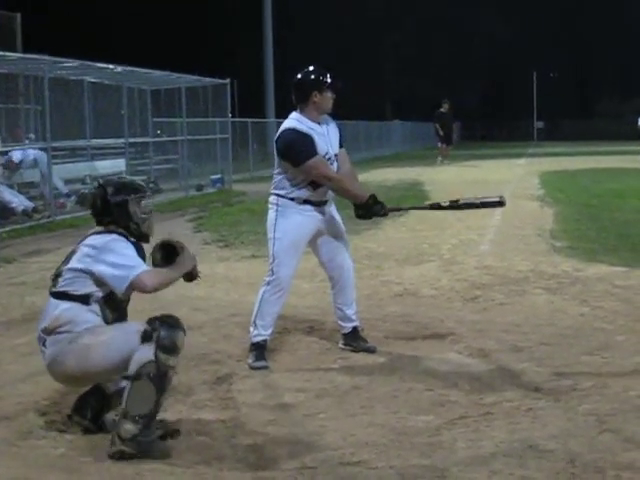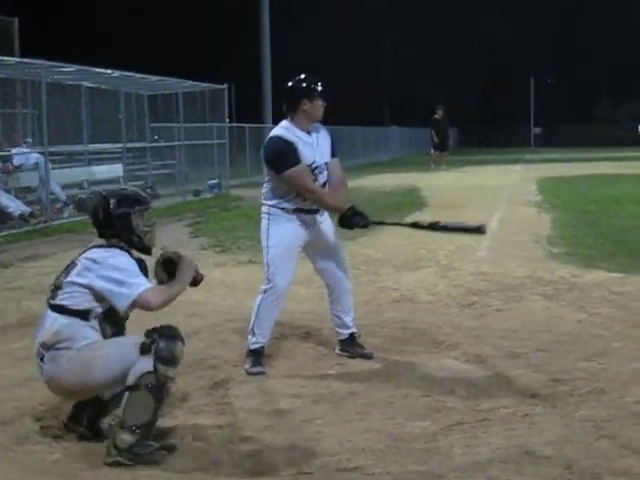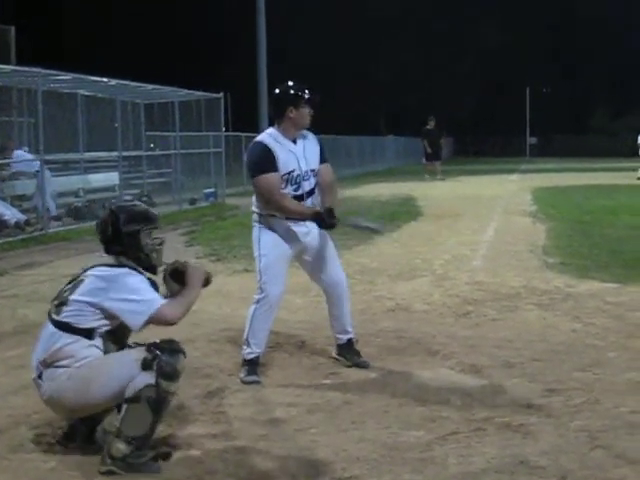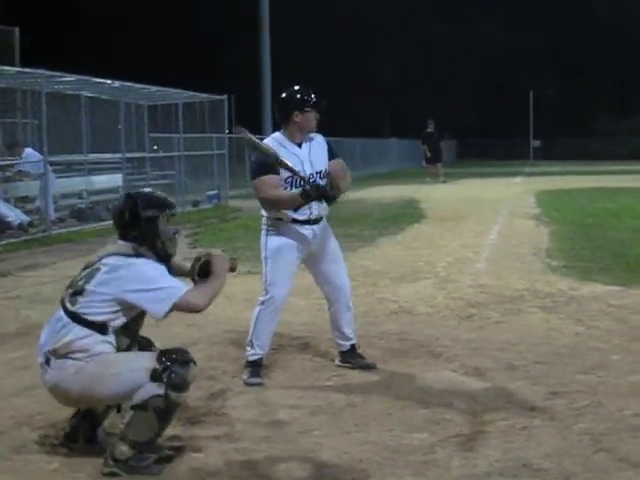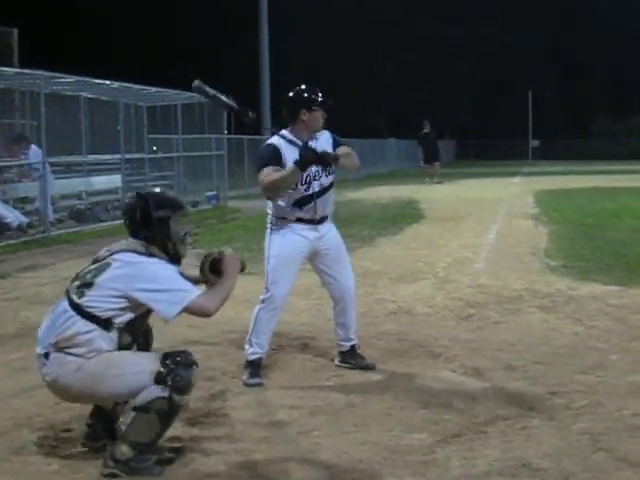
dt=0.2s
person 1, frame 1
left shoulder: (330, 126)
right shoulder: (293, 134)
left elbow: (344, 168)
right elbow: (329, 177)
left wrist: (361, 202)
right wrist: (368, 199)
left hip: (324, 208)
right hip: (291, 212)
left knee: (343, 270)
right knee: (279, 277)
left ankle: (350, 332)
right ankle: (258, 342)
person 1, frame 2
left shoulder: (323, 134)
right shoulder: (280, 142)
left elbow: (336, 178)
right elbow: (308, 189)
left wrist: (346, 212)
right wrist: (347, 211)
left hip: (317, 217)
right hip: (283, 220)
left knee: (340, 277)
right knee: (276, 285)
left ankle: (346, 338)
right ankle: (255, 349)
person 1, frame 3
left shoulder: (312, 141)
right shoulder: (262, 148)
left elbow: (327, 182)
right elbow: (274, 198)
left wrist: (328, 211)
right wrist: (314, 213)
left hip: (310, 226)
right hip: (274, 229)
left knee: (337, 283)
right knee: (269, 294)
left ankle: (345, 344)
right ankle: (250, 358)
person 1, frame 4
left shoulder: (321, 143)
right shoulder: (268, 151)
left elbow: (343, 173)
right elbow: (268, 198)
left wrist: (335, 188)
right wrist: (304, 195)
left hip: (318, 229)
right hip: (282, 232)
left knee: (340, 289)
right knee: (274, 297)
left ankle: (347, 350)
right ankle: (254, 360)
person 1, frame 5
left shoulder: (327, 138)
right shoulder: (273, 147)
left elbow: (354, 161)
right elbow: (268, 187)
left wrist: (333, 158)
right wrist: (298, 167)
left hip: (323, 228)
right hip: (287, 231)
left knee: (345, 289)
right knee: (274, 295)
left ankle: (347, 350)
right ankle: (253, 360)
person 2, frame 1
left shoulder: (103, 242)
right shoulder: (110, 242)
right elbow: (147, 282)
left wrist: (167, 271)
right wrist: (182, 266)
left hip: (68, 348)
right hip: (69, 350)
left knee: (145, 355)
right knee: (166, 333)
left ankle: (91, 408)
right ankle: (130, 434)
person 2, frame 2
left shoulder: (104, 255)
right shoulder: (111, 258)
right elbow: (150, 300)
left wrist: (169, 278)
right wrist: (183, 278)
left hip: (66, 362)
right hip: (68, 364)
left knee: (145, 363)
right knee: (165, 344)
left ankle: (87, 416)
right ankle: (128, 443)
person 2, frame 3
left shoulder: (108, 270)
right shoulder: (119, 277)
right elbow: (169, 314)
left wrist: (179, 285)
right wrist: (193, 285)
left hip: (57, 377)
right hip: (65, 383)
left knee: (136, 359)
right knee: (167, 357)
left ankle: (82, 427)
right ankle: (123, 453)
person 2, frame 4
left shoulder: (119, 256)
right shoulder: (135, 268)
left elbow: (166, 266)
right elbow: (196, 302)
left wrist: (195, 270)
right wrist: (218, 273)
left hip: (63, 364)
right hip: (71, 374)
left knee: (139, 351)
right knee: (177, 366)
right ankle: (126, 455)
person 2, frame 5
left shoulder: (127, 253)
right shoulder: (145, 266)
left elbow: (167, 276)
right elbow: (207, 306)
left wrist: (202, 277)
right wrist: (229, 274)
left hip: (62, 355)
right hip: (70, 368)
left knee: (138, 339)
right knee: (179, 370)
left ankle: (102, 427)
right ankle: (125, 456)
